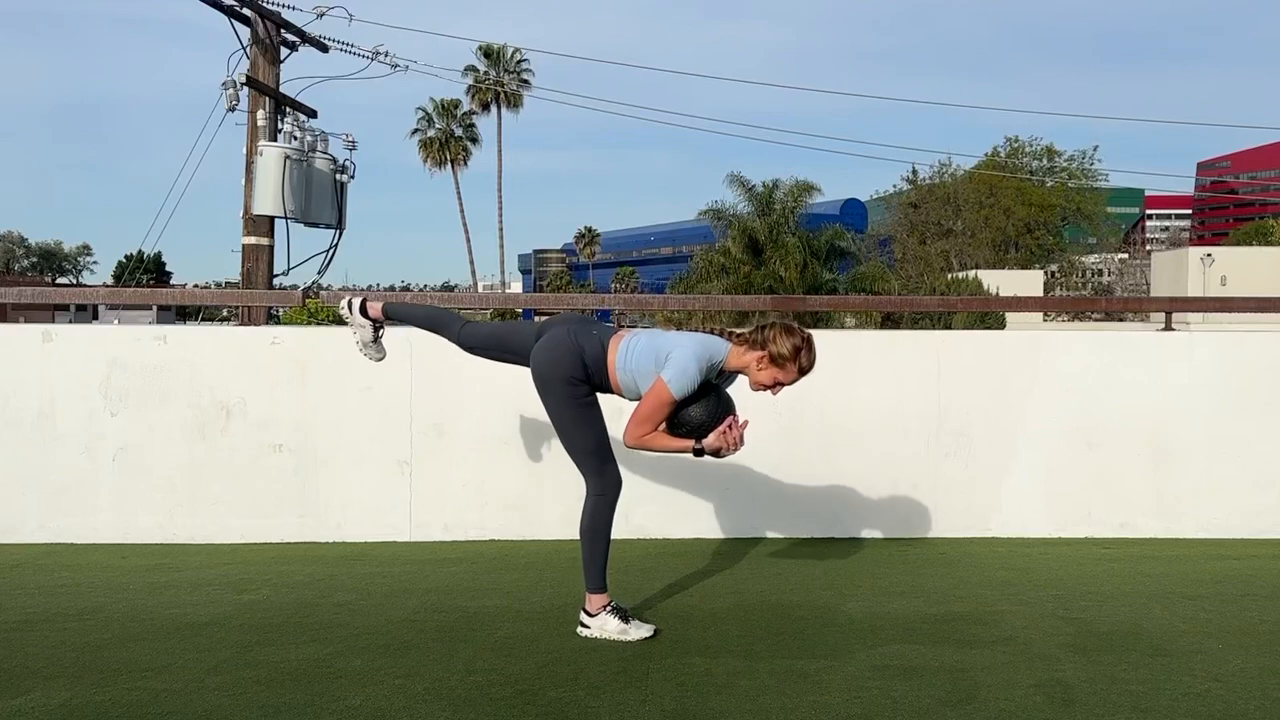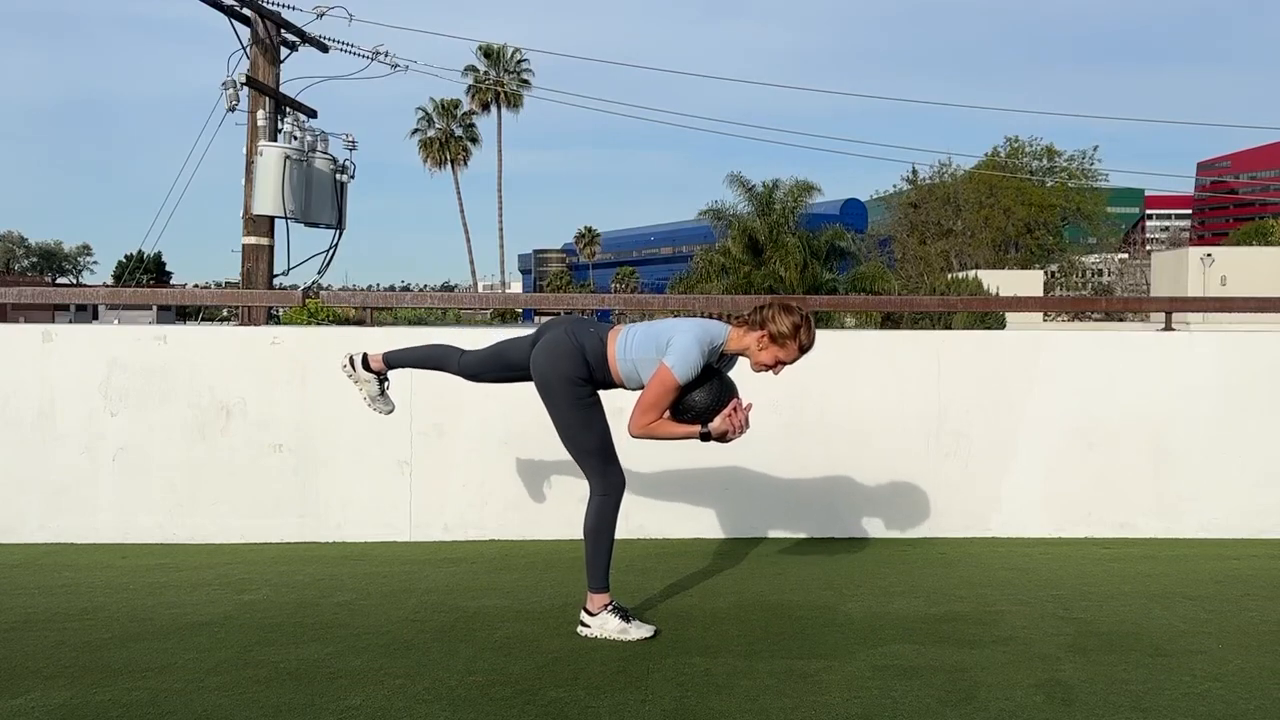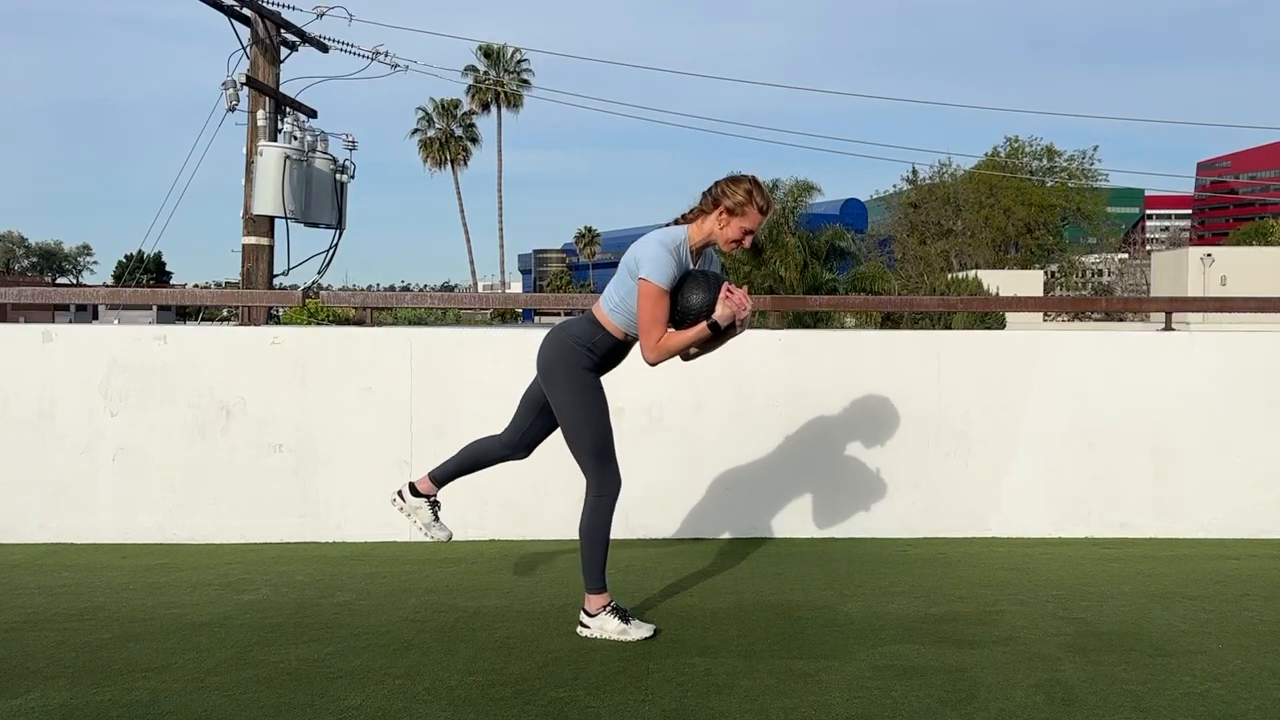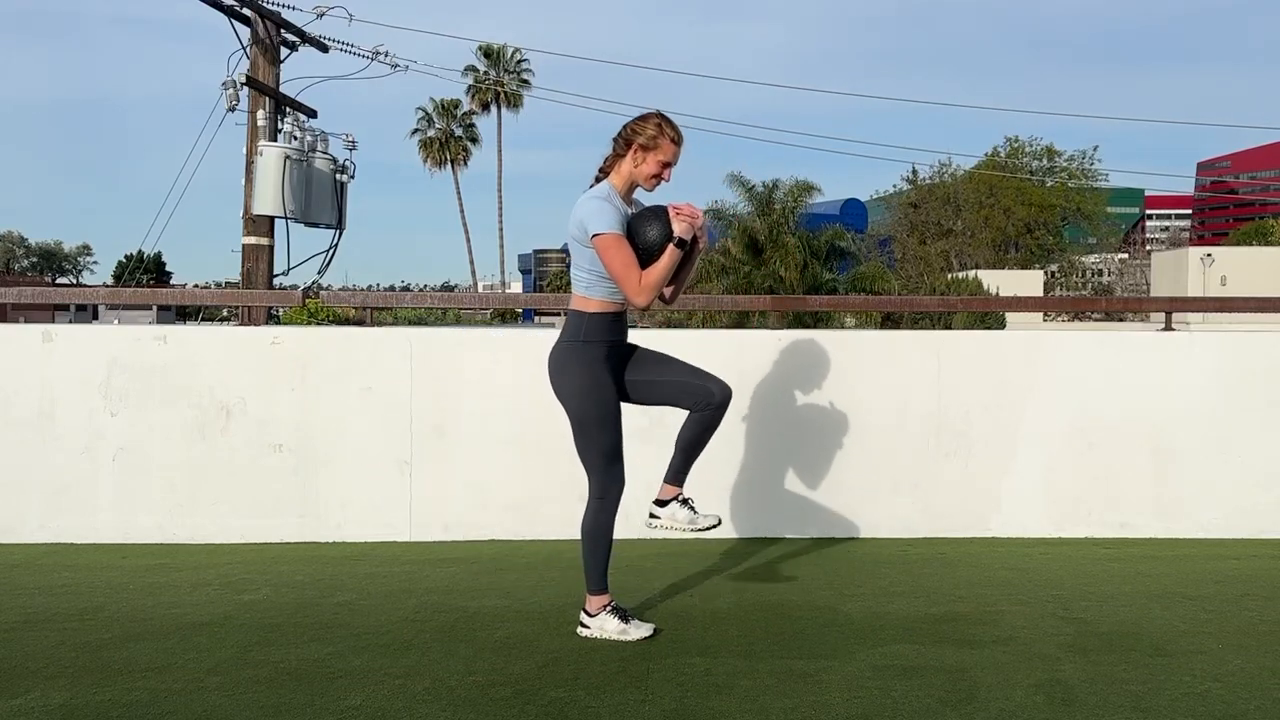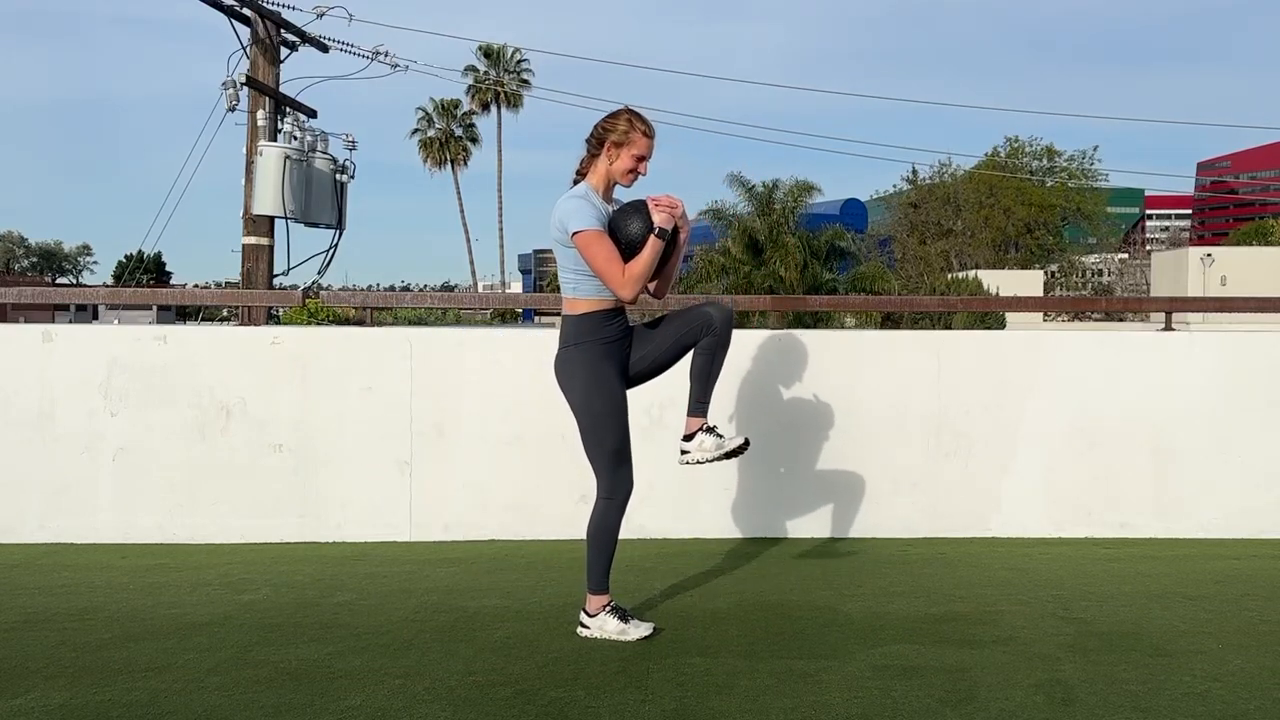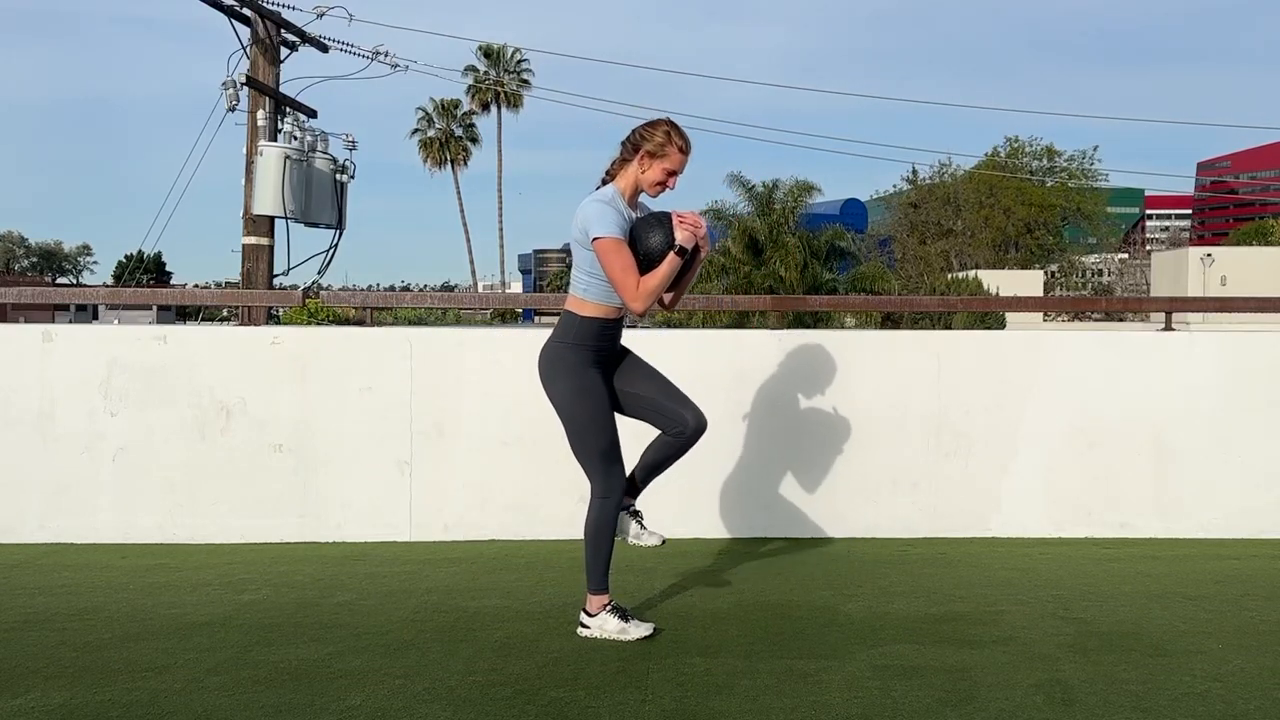
dt=0.4s
person 1, frame 1
left shoulder: (726, 362)
right shoulder: (694, 364)
right elbow: (636, 435)
left wrist: (716, 438)
right wrist: (703, 447)
left hip: (574, 335)
right hip: (562, 363)
left knee: (468, 335)
right knee: (604, 483)
left ankle: (372, 311)
right ankle: (596, 610)
person 1, frame 2
left shoulder: (725, 349)
right shoulder: (696, 345)
right elbow: (641, 424)
left wrist: (721, 423)
right wrist: (708, 431)
left hip: (568, 339)
right hip: (565, 366)
left knee: (470, 364)
right knee: (608, 485)
left ankle: (374, 366)
right ankle: (596, 610)
person 1, frame 3
left shoulder: (707, 257)
right shoulder: (663, 250)
left elbow: (686, 349)
right elbow: (654, 350)
left wrist: (730, 325)
right wrist: (716, 321)
left hip: (574, 354)
right hip: (573, 360)
left knee: (515, 442)
right knee: (604, 482)
left ankle: (420, 491)
right ankle: (594, 611)
person 1, frame 4
left shoulder: (632, 207)
right shoulder: (598, 207)
left elbow: (666, 292)
right elbow: (639, 294)
left wrist: (692, 247)
right wrist: (680, 238)
left hip: (615, 349)
right hip: (583, 353)
left knee: (715, 395)
right knee: (607, 482)
left ankle: (669, 499)
right ankle: (595, 611)
person 1, frame 5
left shoulder: (615, 207)
right shoulder: (576, 207)
left elbow: (658, 289)
right elbow: (627, 286)
left wrist: (678, 238)
right wrist: (660, 230)
left hip: (621, 344)
right hip: (587, 353)
left knee: (715, 317)
right knee: (615, 483)
left ankle: (695, 432)
right ankle: (596, 611)
person 1, frame 6
left shoulder: (638, 210)
right shoulder: (602, 211)
left elbow: (667, 299)
right elbow: (638, 300)
left wrist: (693, 254)
right wrist: (681, 249)
left hip: (607, 352)
right hip: (573, 357)
left knee: (689, 423)
right knee: (609, 479)
left ankle: (621, 508)
right ankle: (595, 610)
